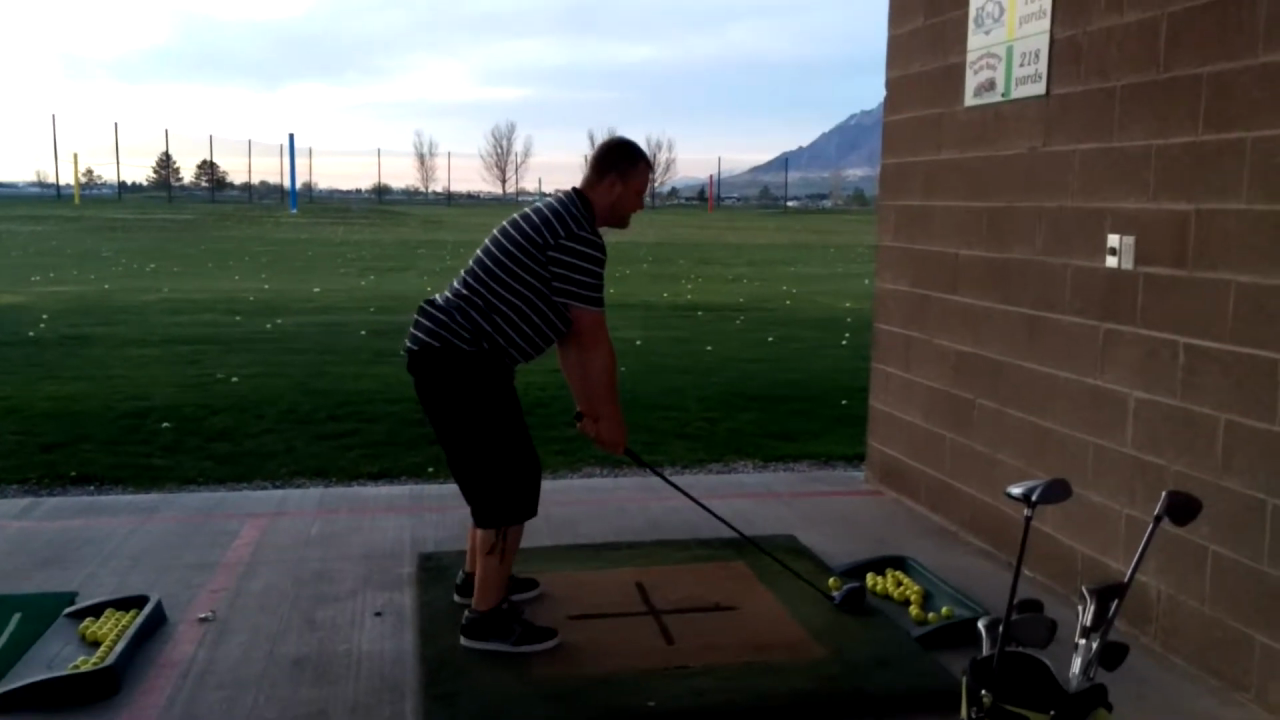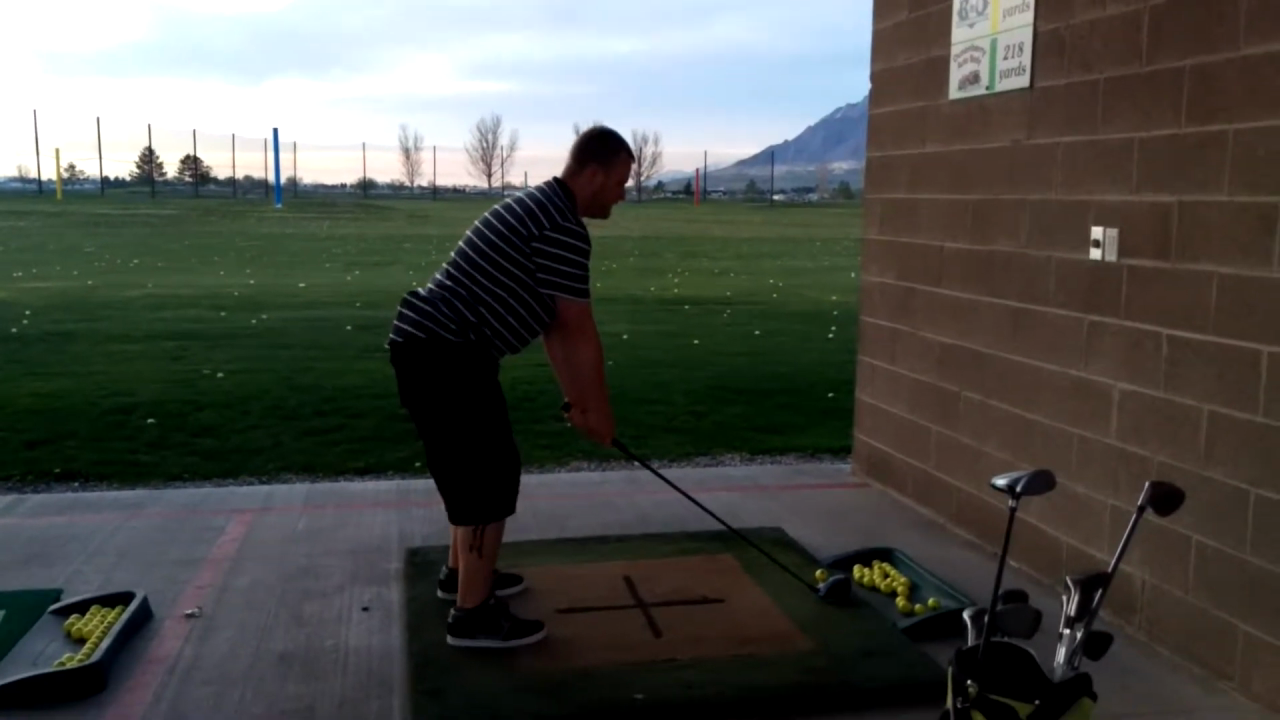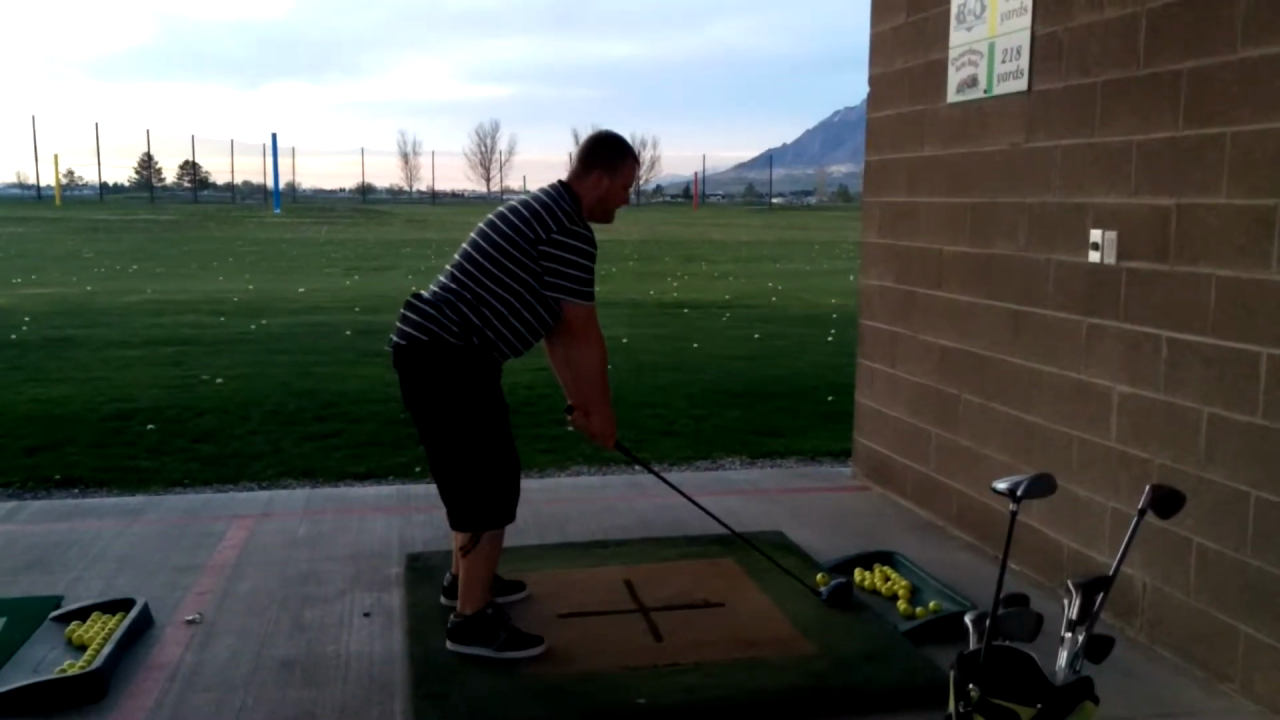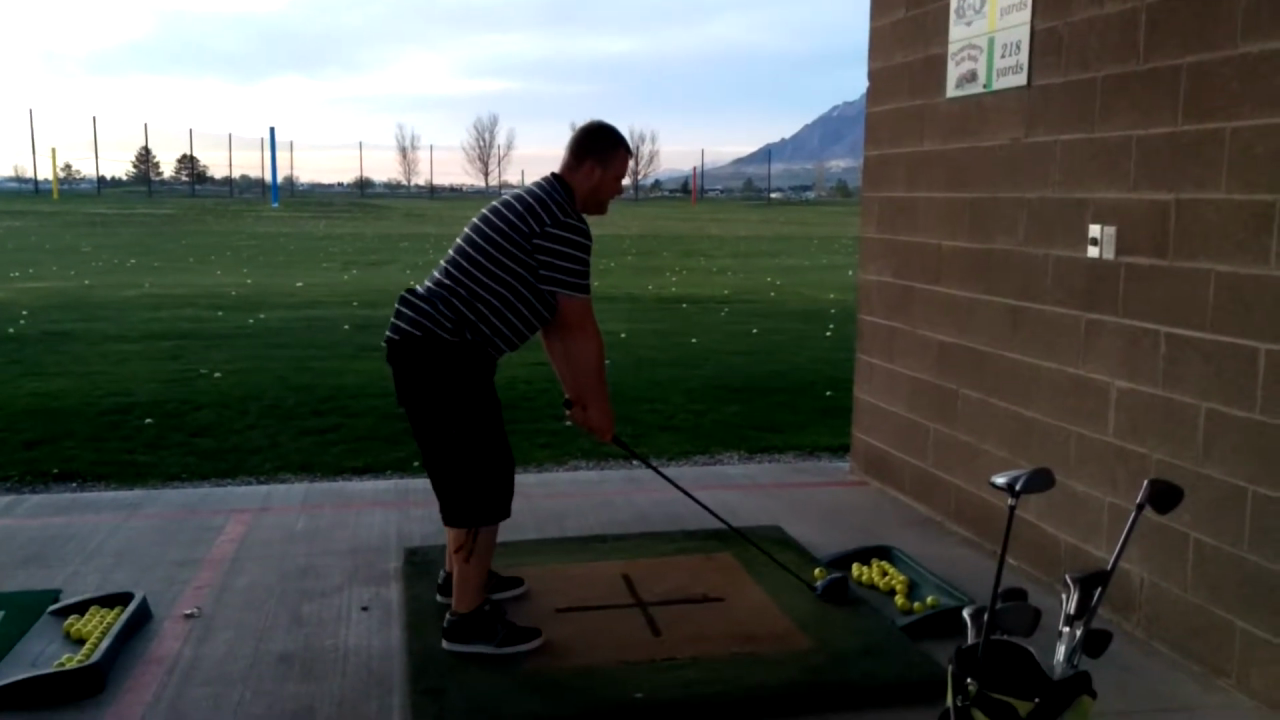
dt=0.5s
person 1, frame 1
left shoulder: (558, 218)
right shoulder: (579, 237)
left elbow: (568, 334)
right elbow: (592, 341)
left wrist: (587, 409)
right wrist: (610, 419)
left hip: (447, 351)
right hip: (461, 359)
left knee: (496, 470)
right knee: (509, 479)
left ankle: (478, 575)
right ankle: (486, 615)
person 1, frame 2
left shoulder: (540, 209)
right shoulder: (562, 228)
left elbow: (554, 324)
right elbow: (579, 332)
left wrist: (575, 400)
right wrist: (597, 409)
left hip: (430, 343)
right hip: (446, 351)
left knee: (477, 466)
right knee: (488, 476)
left ankle: (461, 571)
right ankle: (472, 613)
person 1, frame 3
left shoulder: (543, 211)
right shoulder: (570, 231)
left elbow: (556, 326)
right elbow: (583, 334)
left wrist: (577, 401)
right wrist: (600, 412)
left hip: (429, 345)
right hip: (450, 355)
left knee: (476, 470)
right knee: (488, 480)
left ankle: (464, 577)
right ankle: (472, 619)
person 1, frame 4
left shoulder: (537, 205)
right shoulder: (564, 224)
left elbow: (552, 319)
right elbow: (580, 328)
left wrist: (575, 395)
right wrist: (597, 404)
left hip: (425, 342)
right hip: (443, 352)
left knee: (470, 467)
right knee: (482, 477)
left ankle: (460, 574)
right ankle: (468, 619)
